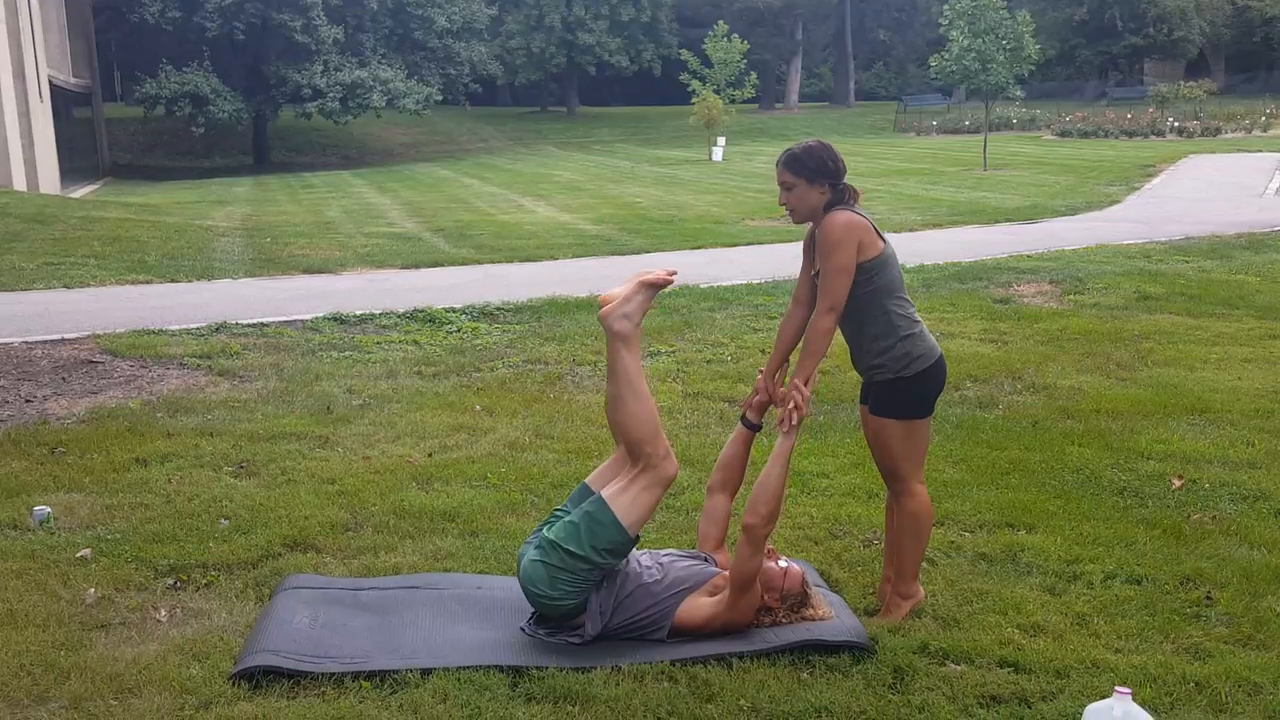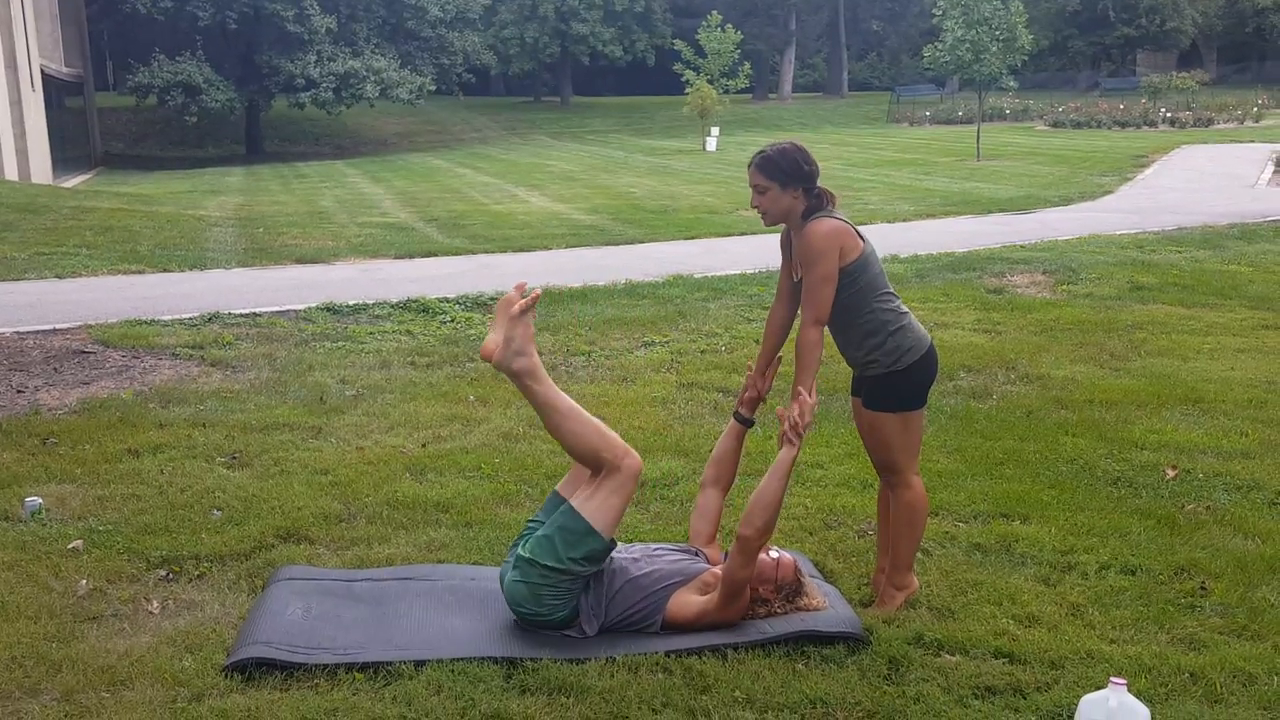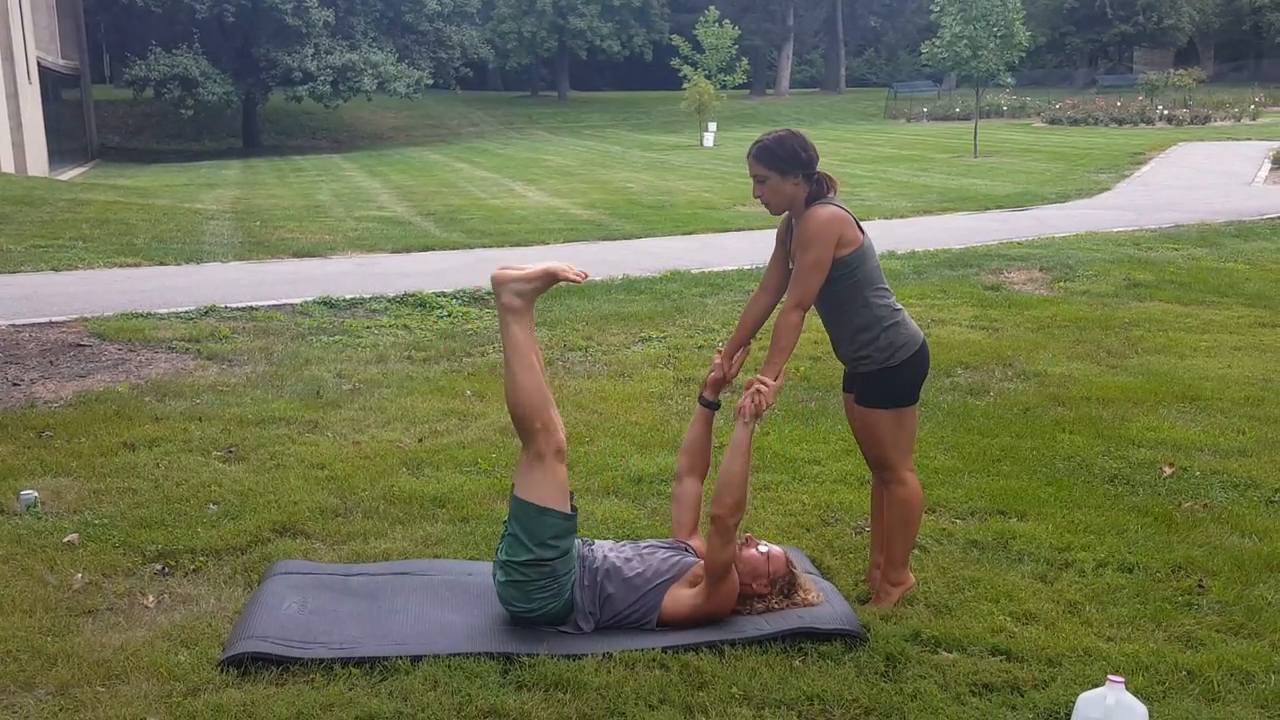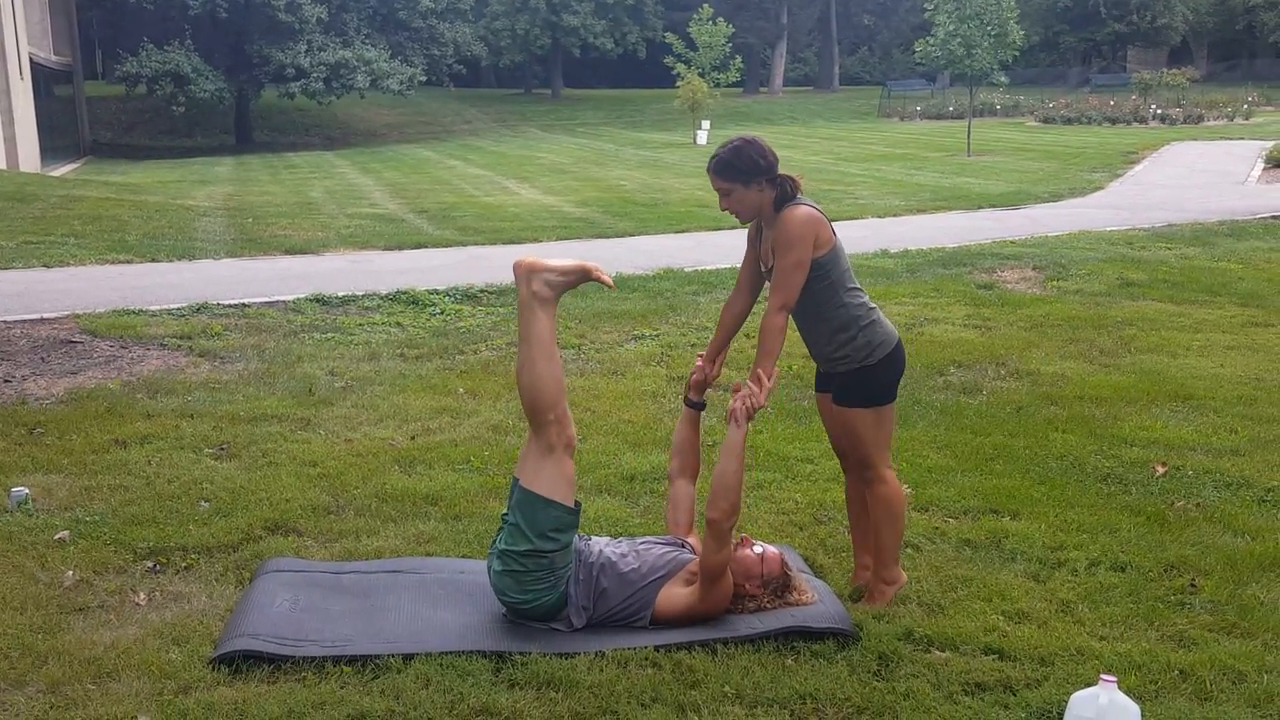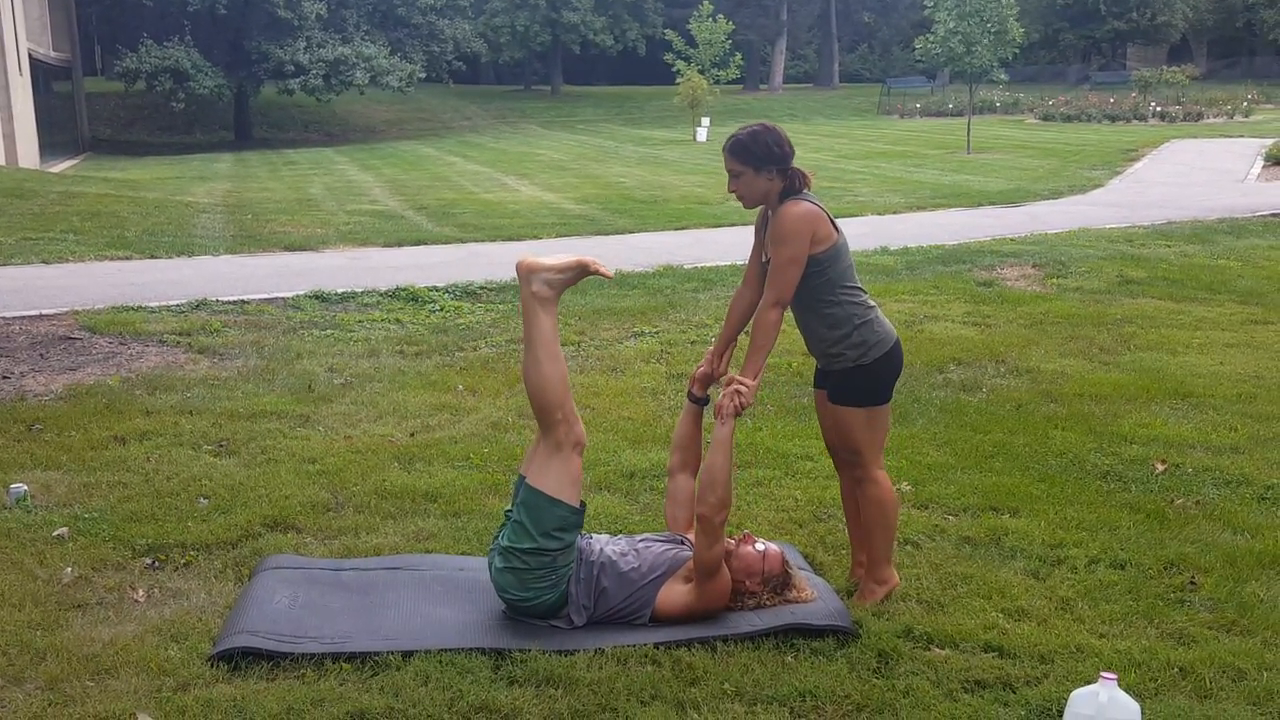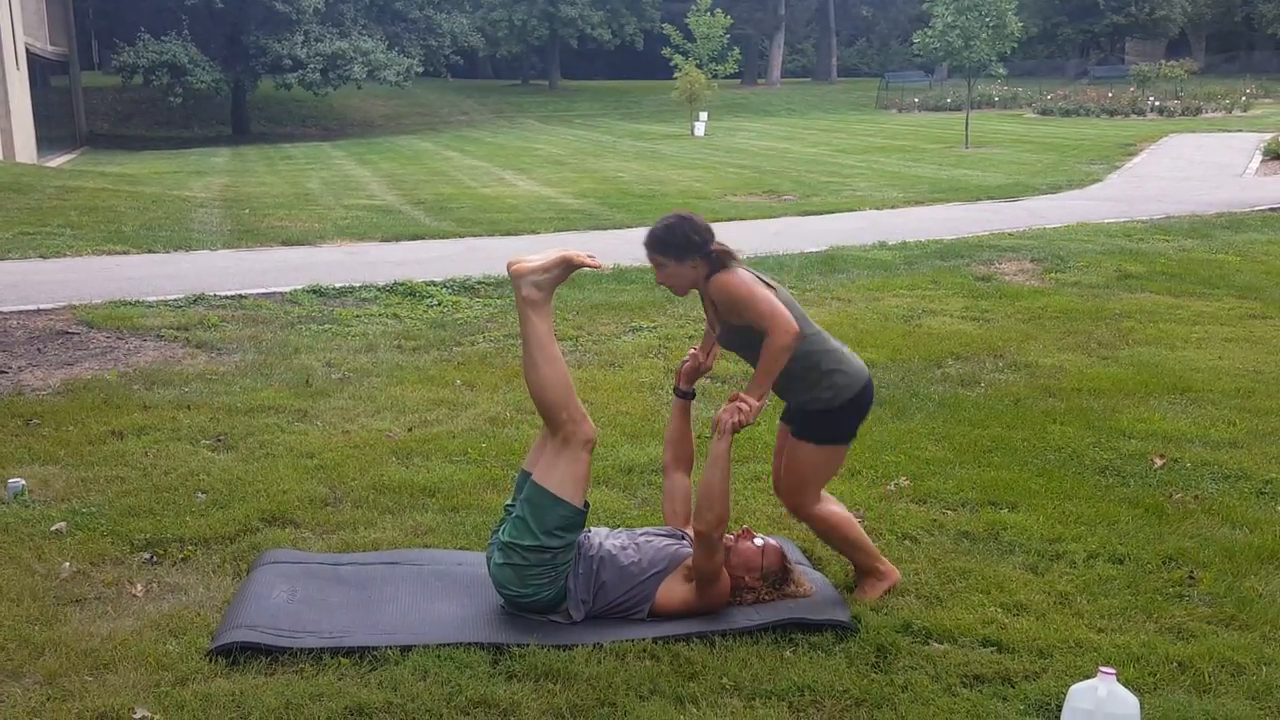
dt=0.7s
person 1, frame 1
left shoulder: (841, 226)
right shoulder: (818, 234)
left elbow: (826, 314)
right elbow: (800, 307)
left wrist: (798, 382)
right wrist: (771, 372)
left hip: (909, 370)
right hip: (882, 371)
left knee: (907, 482)
right knee: (893, 480)
left ankle: (908, 588)
right ankle: (891, 578)
person 1, frame 2
left shoulder: (820, 234)
right shoulder: (793, 235)
left elbow: (813, 323)
right elbow: (784, 307)
left hip: (901, 361)
right hip: (874, 364)
left knee: (901, 474)
right knee: (885, 471)
left ankle: (902, 578)
right ankle: (885, 568)
person 1, frame 3
left shoulder: (823, 220)
right shoulder: (793, 224)
left elbow: (795, 307)
right elbow: (766, 294)
left wrist: (768, 378)
right wrist: (728, 354)
left hip: (893, 358)
right hip: (864, 360)
left knee: (895, 471)
right knee: (879, 468)
left ankle: (897, 576)
right ankle: (878, 566)
person 1, frame 4
left shoulder: (797, 221)
right shoulder: (762, 227)
left elbow: (779, 309)
right elbow: (742, 297)
right wrist: (709, 360)
left hip: (870, 356)
right hip: (835, 360)
left knee: (873, 469)
right knee: (851, 465)
left ankle: (888, 574)
right ankle: (865, 566)
person 1, frame 5
left shoulder: (796, 216)
right shoulder: (770, 217)
left elbow: (774, 303)
right elbow: (749, 288)
left wrist: (749, 377)
right wrist: (717, 353)
left hip: (866, 356)
right hip: (836, 357)
left knee: (864, 467)
right knee: (845, 463)
left ankle: (881, 573)
right ankle: (861, 564)
person 1, frame 6
left shoulder: (725, 284)
right shoulder: (718, 279)
left elbow: (785, 331)
left wrist: (753, 394)
right wrist: (705, 351)
left hip: (836, 394)
right hip: (810, 395)
left knee: (801, 498)
right knee: (788, 489)
left ankle: (878, 569)
right ankle: (867, 565)
person 2, frame 1
left shoulder: (736, 609)
right shoulder: (716, 567)
left elbow: (757, 526)
right elbow: (720, 488)
left wrist: (786, 439)
right wrist: (752, 417)
left hip: (554, 578)
right hip: (544, 559)
left knee: (657, 463)
right knee: (637, 453)
left ankle: (623, 333)
right ankle: (622, 329)
person 2, frame 2
left shoulder: (728, 605)
right shoulder: (707, 562)
left elbow: (750, 534)
right elbow: (713, 485)
left wrist: (789, 450)
right wrist: (744, 414)
left hip: (541, 589)
left knee: (622, 464)
right knee: (602, 453)
left ankle: (524, 364)
right ankle: (515, 360)
person 2, frame 3
left shoulder: (718, 594)
right shoulder: (696, 557)
left elbow: (725, 515)
right elbow: (688, 474)
left wrist: (745, 425)
right wrist: (710, 397)
left hip: (541, 591)
left knee: (545, 442)
right knee: (543, 435)
left ankle: (515, 303)
right ankle: (514, 299)
person 2, frame 4
left shoulder: (713, 594)
right shoulder: (690, 555)
left elbow: (720, 518)
right elbow: (681, 475)
left wrist: (738, 427)
right wrist: (694, 399)
left hip: (536, 582)
right hip: (525, 569)
left knee: (555, 436)
right knee: (549, 432)
left ankle: (541, 293)
right ankle: (537, 289)
person 2, frame 5
left shoulder: (712, 591)
right shoulder: (688, 550)
left elbow: (712, 513)
right elbow: (682, 469)
left wrist: (725, 424)
right wrist: (697, 394)
left hip: (535, 581)
right hip: (524, 567)
left knee: (564, 436)
right knee: (558, 431)
left ankle: (540, 290)
right ankle: (540, 290)
person 2, frame 6
left shoulder: (712, 590)
right shoulder: (687, 545)
left elbow: (708, 527)
right elbow: (675, 467)
left wrist: (722, 439)
right wrist: (684, 389)
left hip: (532, 577)
right hip: (521, 557)
left knee: (575, 433)
right knee: (563, 425)
left ankle: (533, 294)
right ankle: (533, 292)
